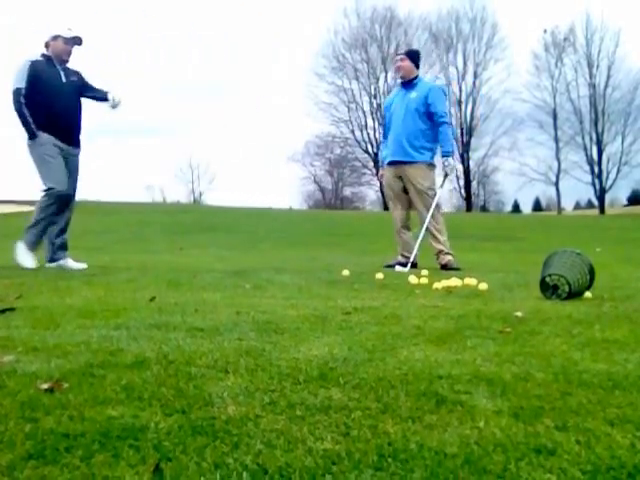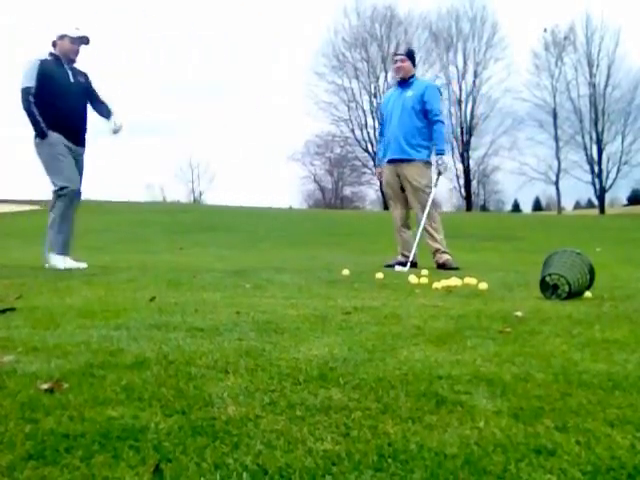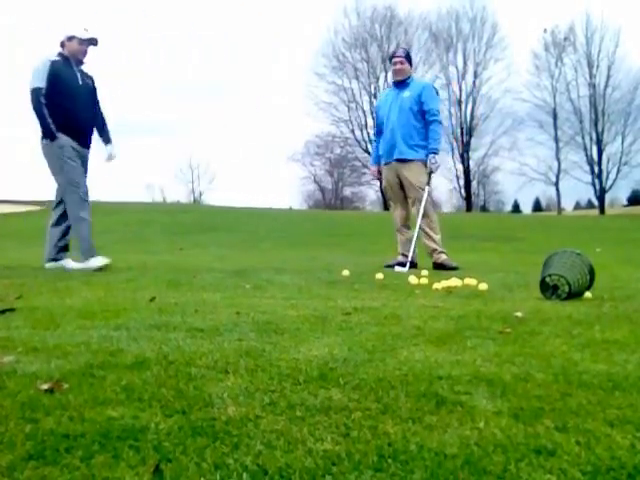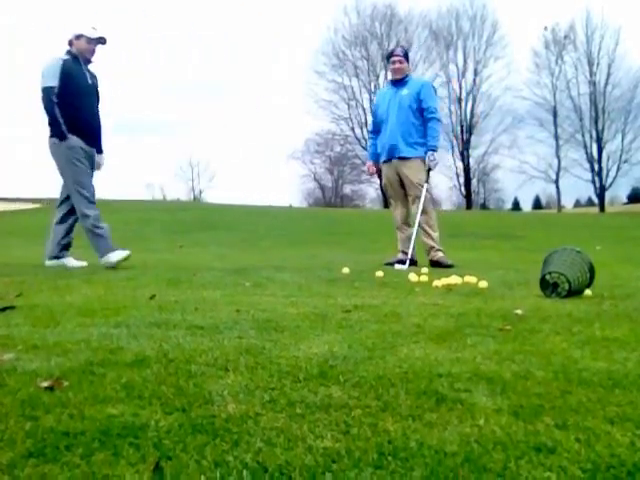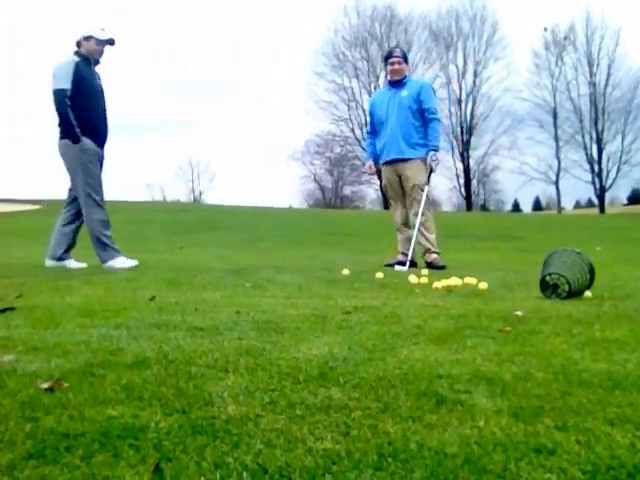
dt=0.1s
person 1, frame 1
left shoulder: (74, 76)
right shoulder: (31, 67)
left elbow: (90, 91)
right elbow: (20, 100)
left wrist: (109, 96)
right wrist: (34, 133)
left hip: (71, 145)
right hip: (45, 140)
left knee: (66, 198)
right knee: (57, 189)
left ankle: (57, 255)
right ankle: (28, 243)
person 1, frame 2
left shoulder: (81, 76)
right shoulder: (40, 66)
left elbow: (95, 101)
right elbow: (29, 99)
left wrist: (111, 118)
right wrist: (43, 133)
left hip: (76, 144)
right hip: (53, 140)
left knee: (67, 195)
right knee: (69, 188)
left ankle: (58, 254)
right ankle: (56, 249)
person 1, frame 3
left shoulder: (87, 78)
right shoulder: (48, 67)
left elbow: (95, 111)
right elbow: (38, 100)
left wrist: (107, 141)
right wrist: (53, 135)
left hip: (81, 145)
right hip: (60, 142)
left knee: (67, 199)
right knee: (76, 194)
left ankle: (55, 256)
right ankle: (88, 254)
person 1, frame 4
left shoulder: (91, 76)
right shoulder: (59, 65)
right elbow: (49, 100)
left wrist: (99, 150)
right wrist: (64, 135)
left hip: (87, 145)
right hip: (69, 143)
left knee: (71, 198)
right knee: (83, 195)
left ankle: (56, 254)
right ankle: (106, 250)
person 1, frame 5
left shoulder: (95, 75)
right shoulder: (69, 66)
right elbow: (62, 102)
left wrist: (99, 146)
right wrist: (77, 138)
left hip: (93, 146)
right hip: (79, 144)
left knee: (78, 200)
right knee: (92, 198)
left ankle: (57, 255)
right ankle: (110, 256)
person 2, frame 1
left shoulder: (431, 90)
right shoulder: (392, 98)
left elbow: (443, 123)
left wrist: (447, 154)
right wrist: (382, 163)
left hip: (418, 161)
right hip: (392, 164)
left knee: (429, 210)
right knee: (398, 213)
left ankle: (444, 256)
right ankle: (406, 256)
person 2, frame 2
left shoulder: (427, 89)
right shoulder: (388, 97)
left elbow: (437, 122)
left wrist: (439, 152)
right wrist: (379, 161)
left hip: (416, 159)
right hip: (390, 162)
left knee: (425, 208)
right knee: (398, 211)
left ankle: (441, 255)
right ankle: (405, 255)
person 2, frame 3
left shoulder: (423, 89)
right shoulder: (383, 98)
left elbow: (434, 121)
right elbow: (378, 133)
left wrist: (434, 152)
right wrist: (375, 161)
left hip: (414, 159)
right hip: (389, 162)
left knee: (423, 207)
right knee: (398, 212)
left ankle: (438, 255)
right ankle: (405, 255)
person 2, frame 4
left shoulder: (421, 87)
right shoulder: (380, 96)
left elbow: (432, 119)
right elbow: (374, 131)
left wrist: (432, 149)
right wrist: (371, 157)
left hip: (414, 156)
right hip: (388, 160)
left knee: (422, 205)
right knee: (398, 209)
left ankle: (435, 252)
right ankle: (405, 253)
person 2, frame 5
left shoulder: (420, 88)
right shoulder: (377, 97)
left elbow: (432, 119)
right elbow: (372, 131)
left wrist: (433, 149)
right wrist: (370, 156)
left hip: (414, 157)
right hip: (388, 161)
left knee: (419, 207)
right knee: (398, 210)
left ankle: (431, 253)
right ankle: (405, 254)
